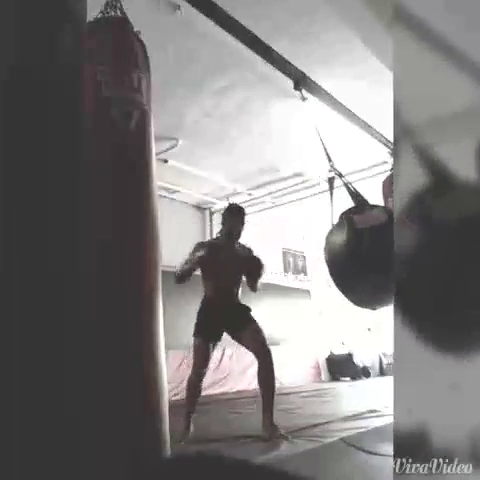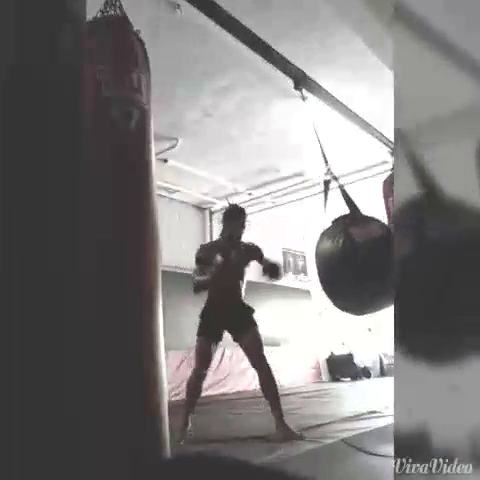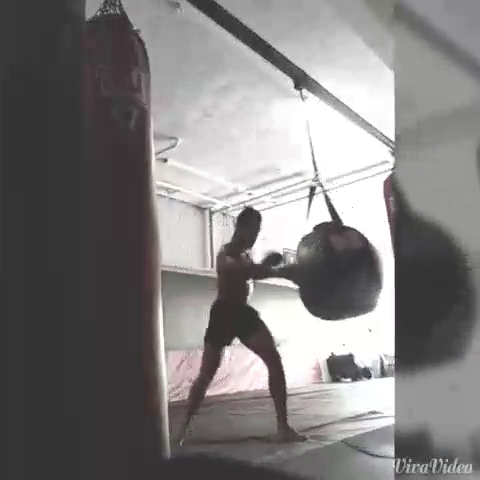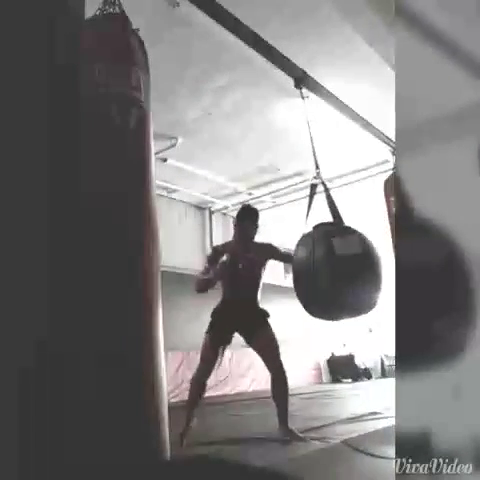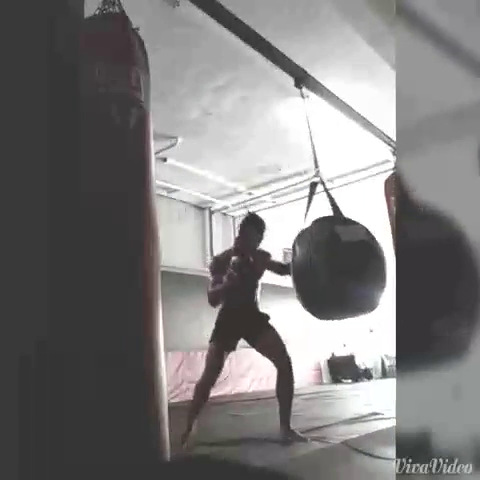
dt=0.2s
person 1, frame 1
left shoulder: (245, 252)
right shoulder: (204, 248)
left elbow: (253, 287)
right elbow: (179, 278)
left wrist: (255, 274)
right wrist: (195, 262)
left hip: (235, 308)
right hip: (210, 308)
left knee: (265, 355)
right knee: (198, 370)
left ankle: (268, 424)
right ankle: (187, 424)
person 1, frame 2
left shoulder: (249, 249)
right shoulder: (207, 250)
left elbow: (273, 273)
right elbow: (196, 286)
left wrist: (268, 265)
right wrist: (215, 272)
left hip: (238, 308)
right hip: (213, 309)
left knee: (260, 363)
right knee: (200, 369)
left ankle: (280, 424)
right ankle: (185, 423)
person 1, frame 3
left shoulder: (245, 254)
right shoulder: (228, 252)
left elbow: (255, 273)
right elbow: (244, 271)
left wrist: (267, 267)
right wrist: (280, 272)
left hip: (244, 312)
right hip: (224, 312)
left knee: (275, 361)
right knee: (206, 375)
left ankle: (283, 426)
right ankle: (185, 426)
person 1, frame 4
left shoulder: (264, 249)
right shoulder: (220, 252)
left elbow: (292, 259)
right elbow: (200, 287)
right wrist: (218, 272)
left hip: (252, 311)
right hip: (226, 311)
left knee: (276, 365)
right knee: (203, 370)
left ankle: (284, 426)
right ankle: (186, 426)
person 1, frame 5
left shoulder: (261, 257)
right shoulder: (222, 260)
left elbow: (284, 269)
right elbow: (213, 300)
right wrist: (229, 279)
left hip: (253, 316)
right hip: (228, 318)
left knee: (285, 363)
right knee: (210, 376)
left ankle: (285, 428)
right ankle: (188, 430)
